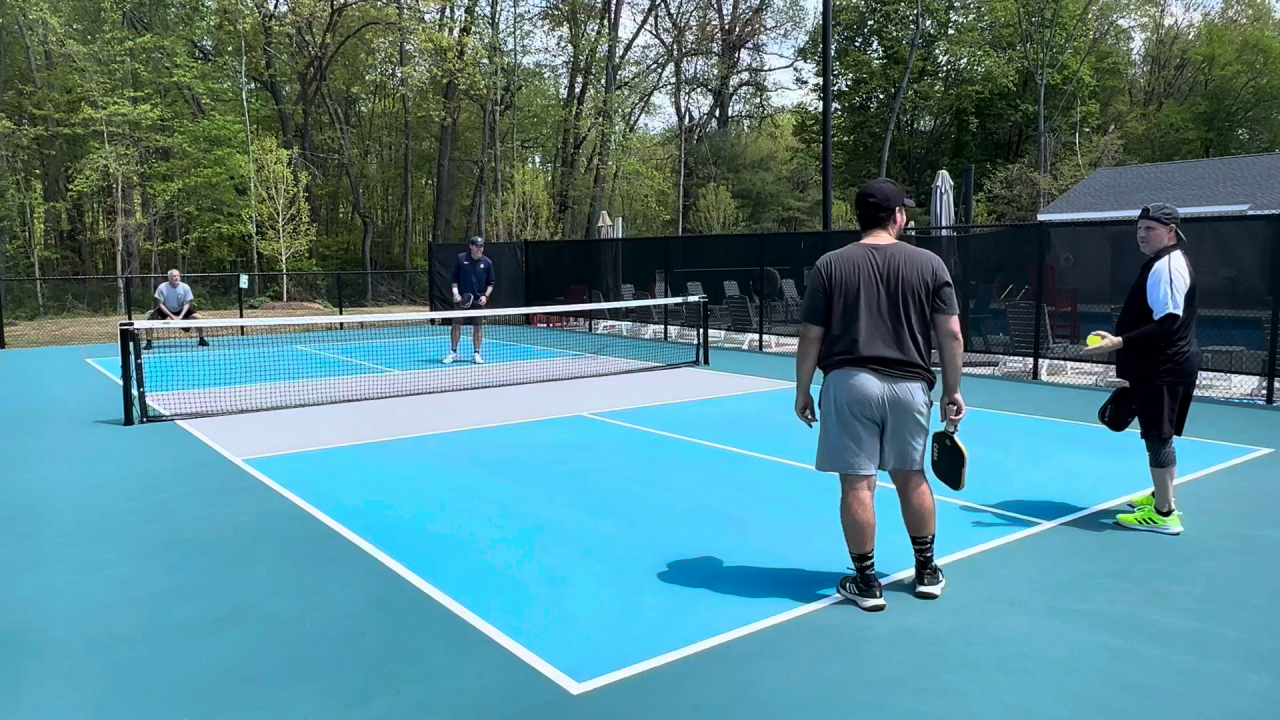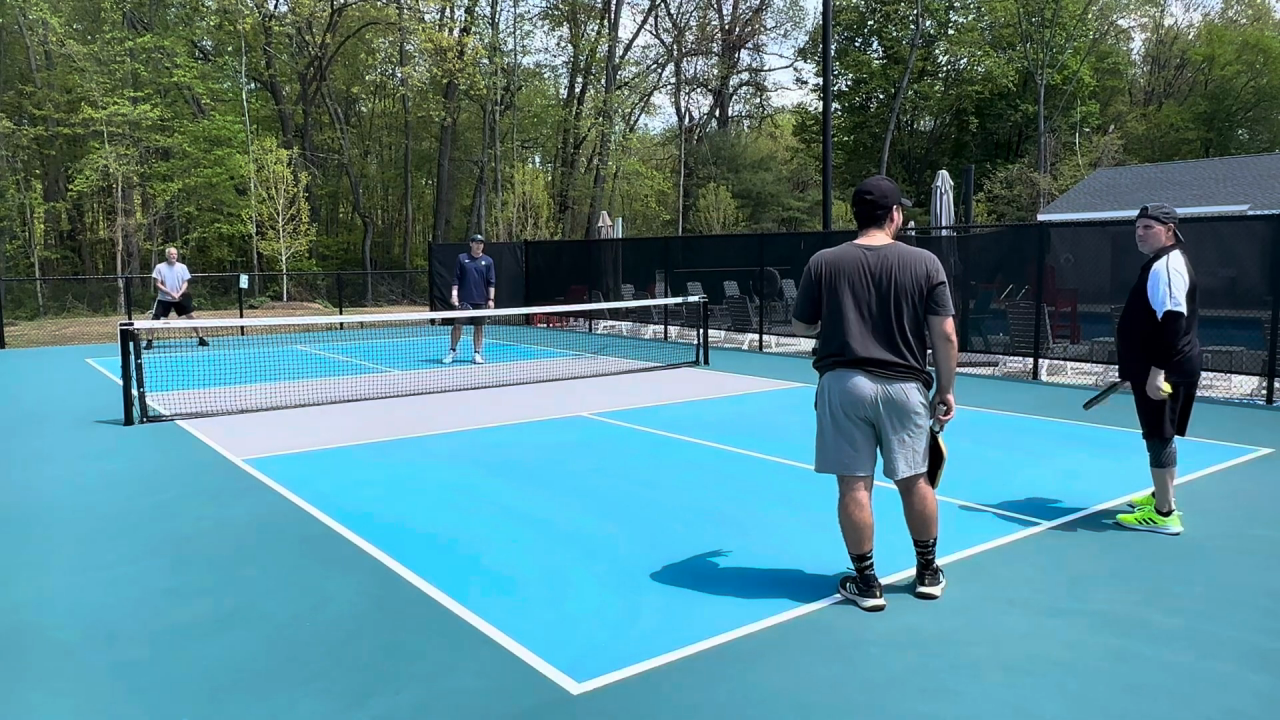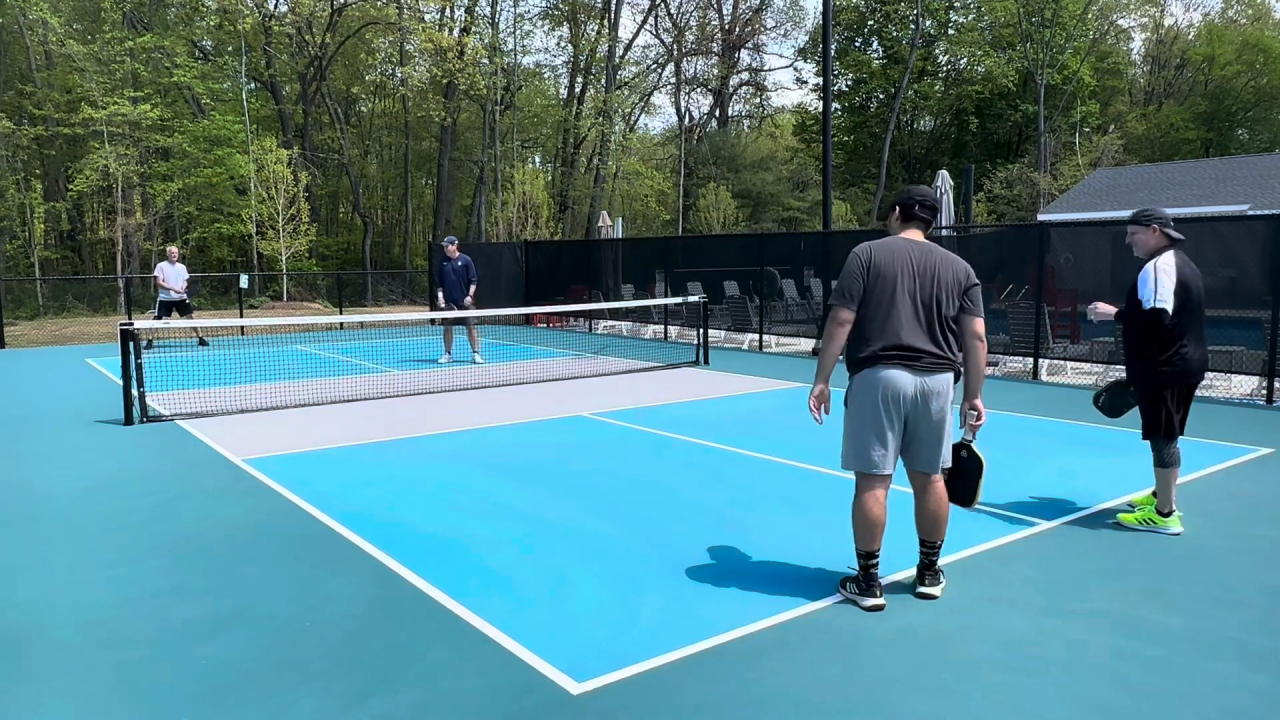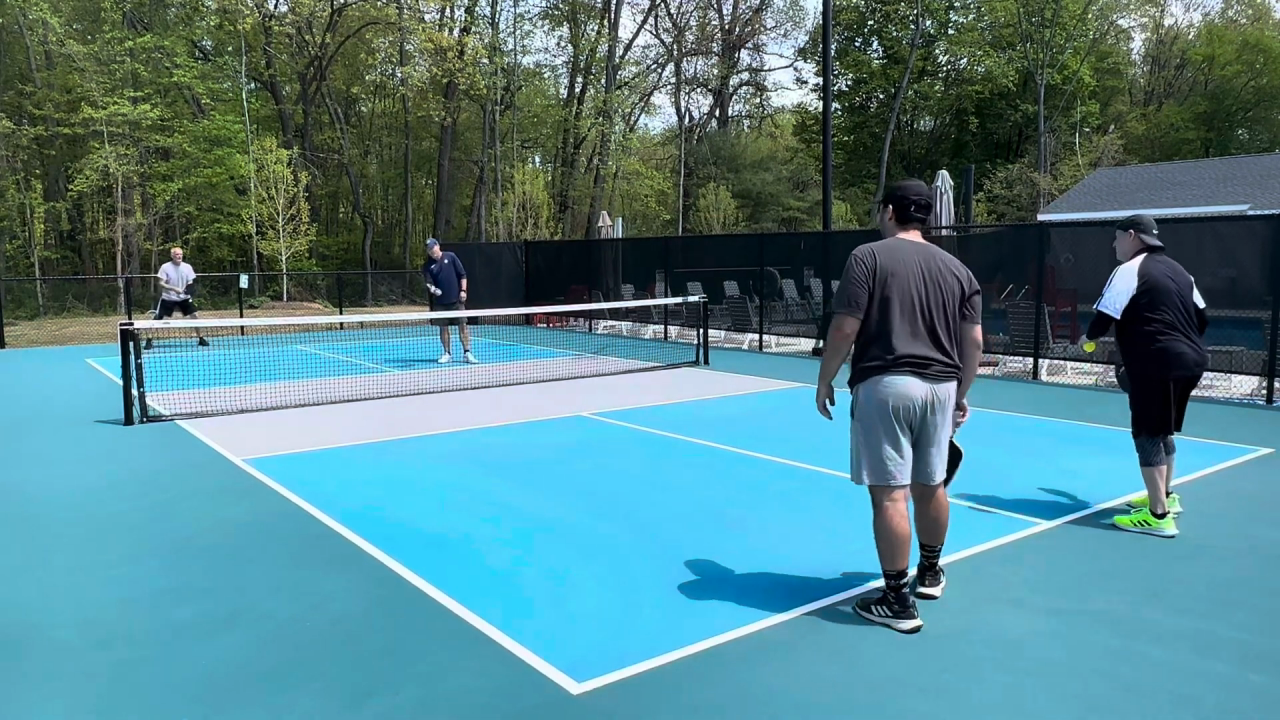
dt=1s
person 1, frame 1
left shoulder: (830, 265)
right shoulder: (929, 263)
left elbow: (811, 338)
right elbow: (951, 334)
left wrist: (802, 391)
right wrist: (953, 390)
left hip: (851, 383)
right hip: (909, 384)
left knee: (857, 483)
right knee: (912, 478)
left ankle: (866, 582)
right ankle: (926, 572)
person 1, frame 2
left shoulder: (824, 263)
right shoulder: (925, 263)
left elbow: (802, 326)
right elbow: (945, 336)
right wrist: (946, 390)
left hip: (844, 384)
right hip: (904, 387)
left knee: (854, 485)
right knee: (915, 481)
left ankle: (866, 582)
right ankle: (928, 573)
person 1, frame 3
left shoulder: (867, 254)
right shoulder: (958, 267)
left elbow: (841, 321)
right elbow: (976, 337)
left wrist: (821, 380)
right wrist: (973, 394)
left hip: (878, 378)
right hip: (935, 381)
left knee: (872, 482)
right knee: (930, 479)
left ankle: (868, 581)
right ankle: (928, 573)
person 1, frame 4
left shoulder: (868, 257)
right shoulder: (956, 268)
left elbow: (845, 329)
right elbow: (973, 342)
left wrist: (824, 382)
right wrist: (961, 394)
left hip: (884, 387)
right hip: (938, 387)
left knee: (889, 494)
right knee: (930, 485)
left ankle: (898, 601)
right ankle: (929, 573)
person 2, frame 1
left shoulder: (1167, 267)
right shoulder: (1162, 264)
left elbow: (1166, 324)
left wrist: (1119, 343)
right wrist: (1124, 343)
left hip: (1163, 369)
right hip: (1161, 366)
left knee: (1157, 436)
right knee: (1159, 435)
left ankle: (1164, 513)
right ankle: (1161, 497)
person 2, frame 2
left shoulder: (1166, 266)
right shoulder: (1161, 263)
left elbow: (1173, 322)
left wrist: (1156, 371)
right wrist: (1153, 369)
left hip: (1163, 371)
right hip: (1160, 368)
left knee: (1158, 436)
right knee: (1160, 435)
left ankle: (1164, 513)
right ankle: (1161, 497)
person 2, frame 3
left shoulder: (1158, 266)
right shoulder: (1180, 263)
left elbow: (1156, 318)
left wrist: (1114, 313)
left hip: (1164, 368)
right hip: (1184, 363)
left knee: (1162, 436)
right knee: (1166, 434)
left ankle: (1164, 514)
right ankle: (1162, 496)
person 2, frame 4
left shoulder: (1129, 270)
right shoulder: (1178, 270)
left elbow: (1104, 318)
right elbow: (1202, 318)
left wrist: (1088, 335)
left hip: (1156, 366)
right hip: (1189, 361)
left knee: (1147, 434)
right knee: (1161, 431)
left ankle: (1159, 515)
right ankle: (1165, 497)
